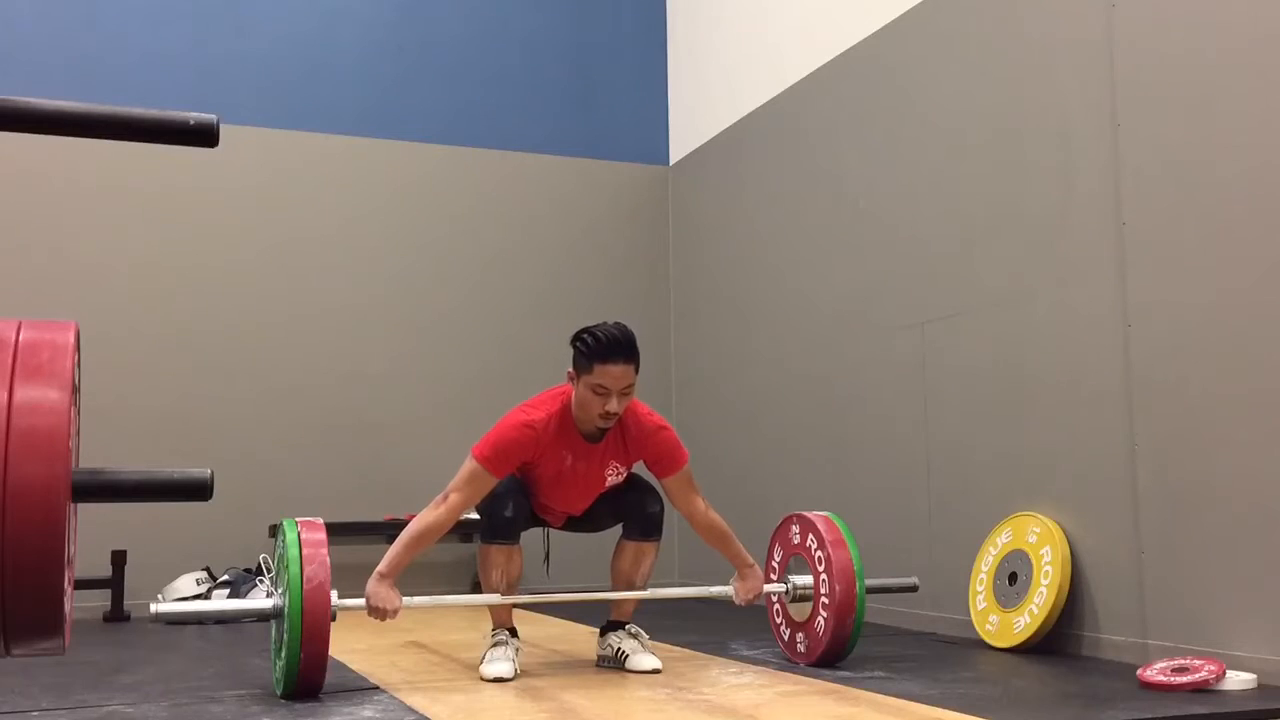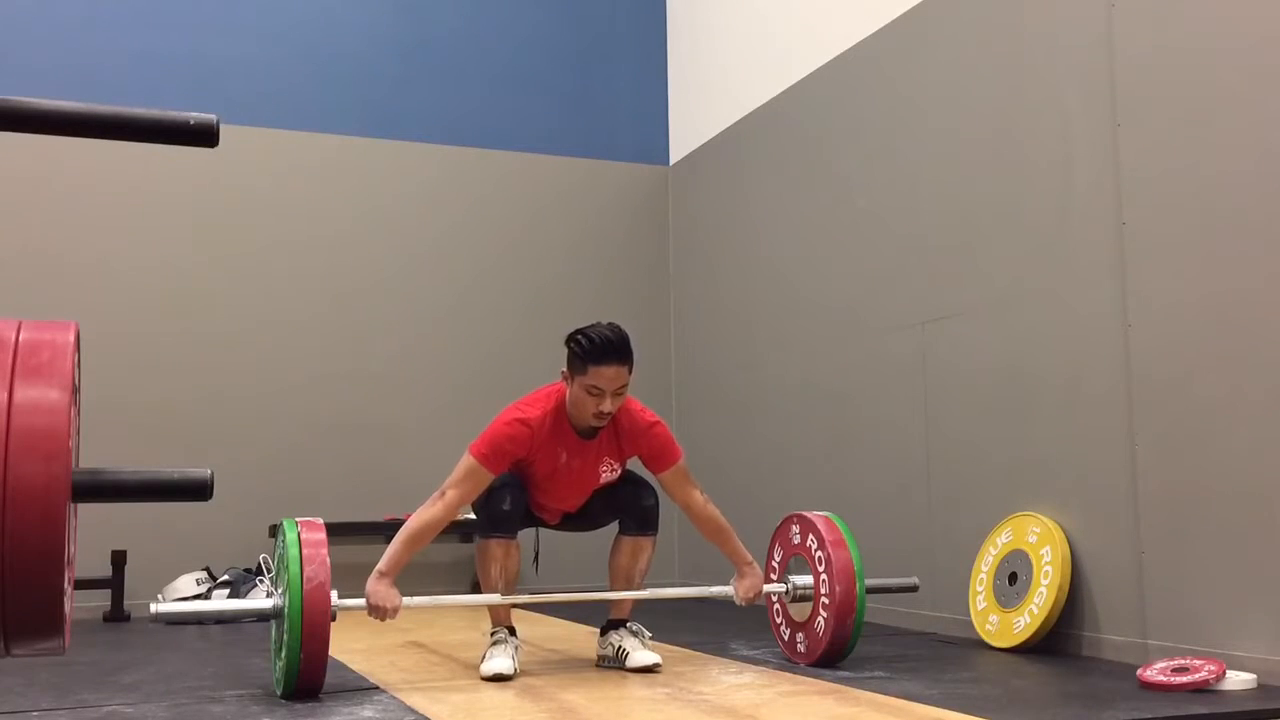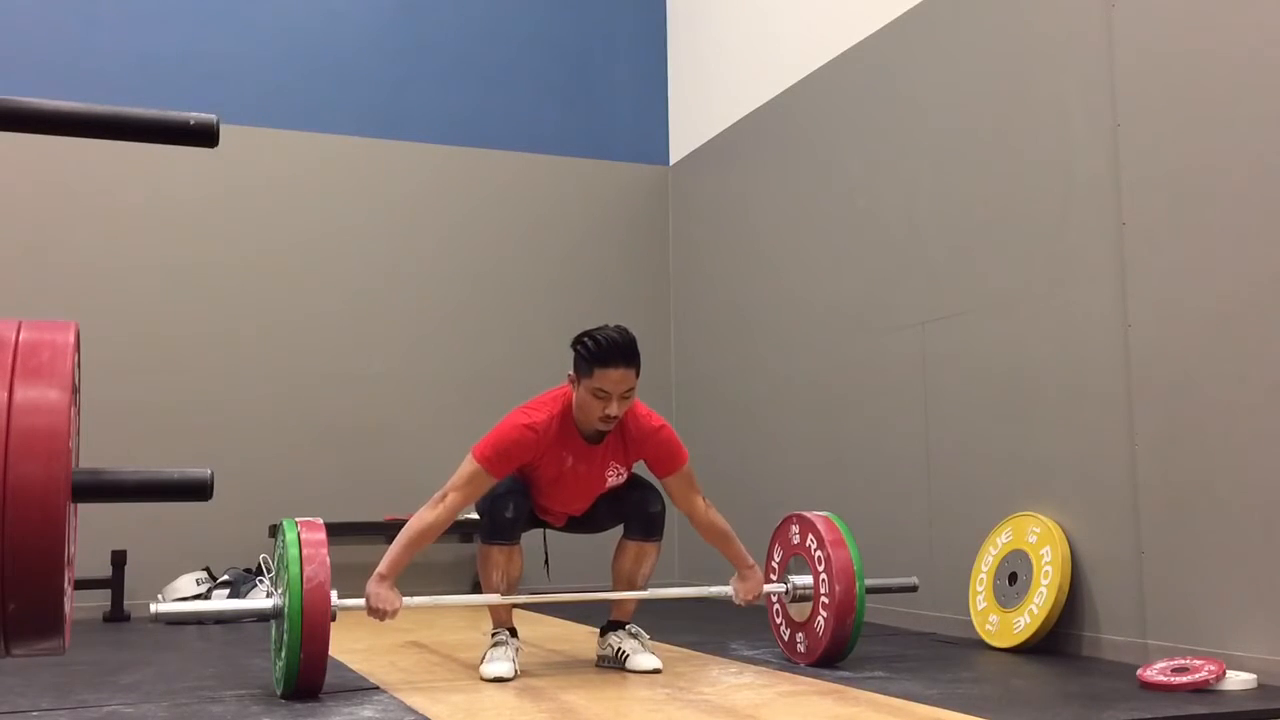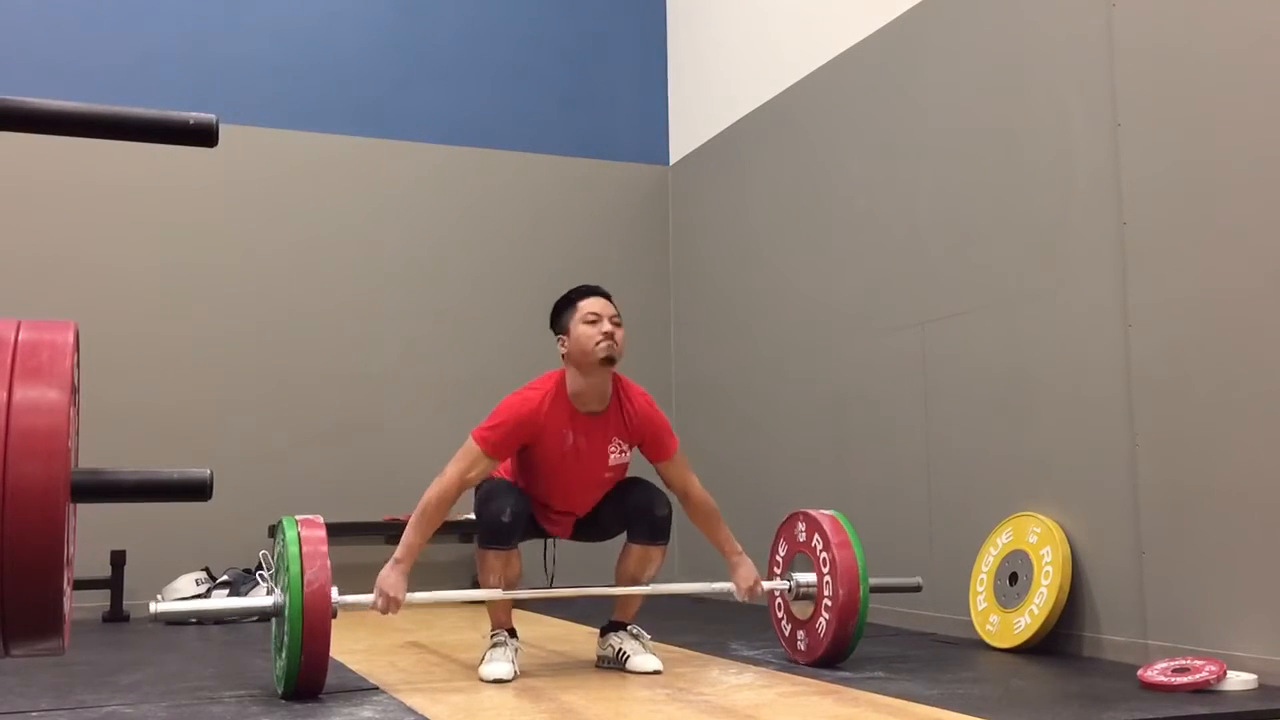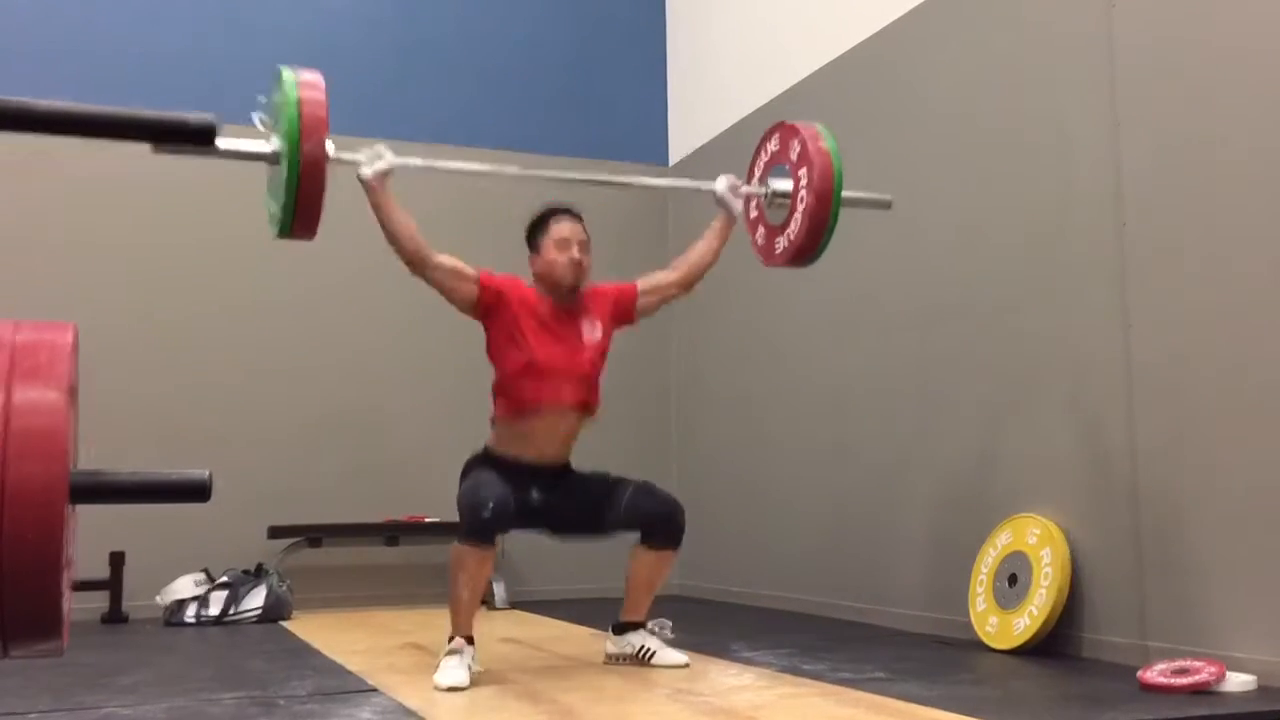
dt=1s
person 1, frame 1
left shoulder: (649, 430)
right shoulder: (529, 425)
left elbow: (695, 507)
right elbow: (450, 503)
left wrist: (746, 568)
right wrist: (383, 577)
left hip: (588, 505)
right hip: (527, 499)
left knee: (647, 506)
right knee: (501, 506)
left ankle: (617, 634)
right ankle: (502, 638)
person 1, frame 2
left shoulder: (642, 426)
right shoulder: (524, 422)
left elbow: (693, 498)
right elbow: (446, 499)
left wrist: (745, 567)
right wrist: (383, 576)
left hip: (580, 505)
right hip: (522, 499)
left knee: (641, 501)
right knee: (497, 500)
left ankle: (617, 632)
right ankle: (502, 637)
person 1, frame 3
left shoulder: (650, 430)
right shoulder: (530, 426)
left elbow: (696, 505)
right elbow: (447, 501)
left wrist: (746, 569)
right wrist: (383, 578)
left hip: (587, 506)
right hip: (525, 499)
left knee: (648, 506)
right knee: (500, 505)
left ankle: (617, 634)
right ankle: (503, 638)
person 1, frame 4
left shoulder: (639, 409)
right shoulder: (530, 406)
left elbow: (687, 488)
right elbow: (454, 481)
left wrist: (737, 559)
right wrist: (398, 566)
left hip: (589, 512)
right hip: (526, 508)
left knee: (653, 507)
right knee: (497, 505)
left ankle: (618, 634)
right ankle: (502, 639)
person 1, frame 5
left shoulder: (604, 304)
right shoulder: (505, 299)
left elbow: (679, 277)
right elbow: (423, 260)
left wrist: (725, 214)
right wrist: (379, 187)
left hip: (560, 480)
right hip: (504, 471)
left knee: (664, 514)
right knee: (485, 506)
left ankle: (627, 632)
right ankle: (459, 646)
